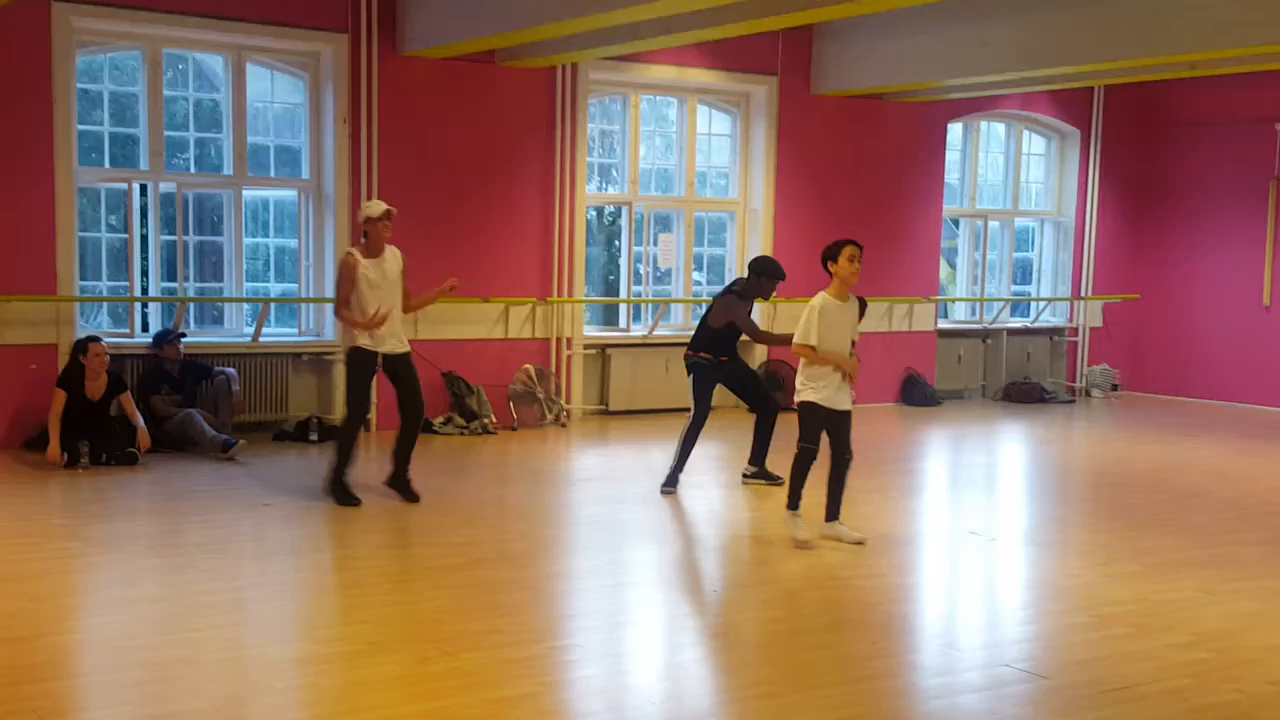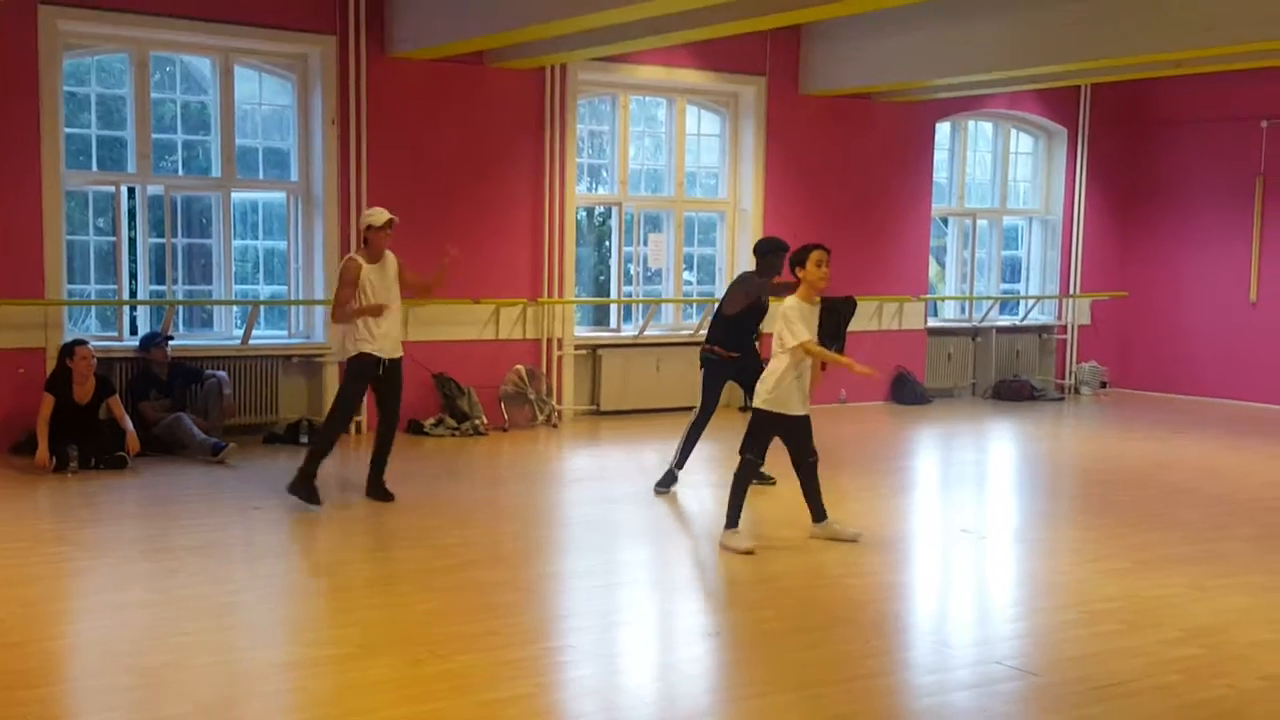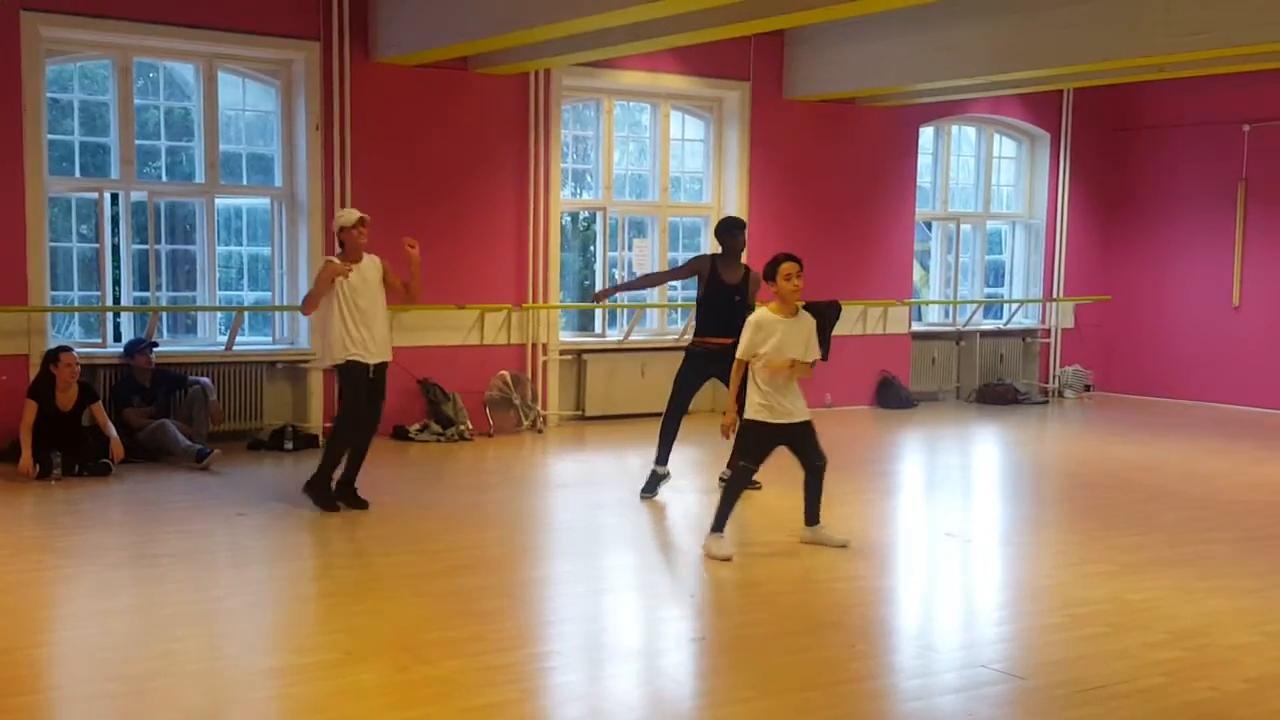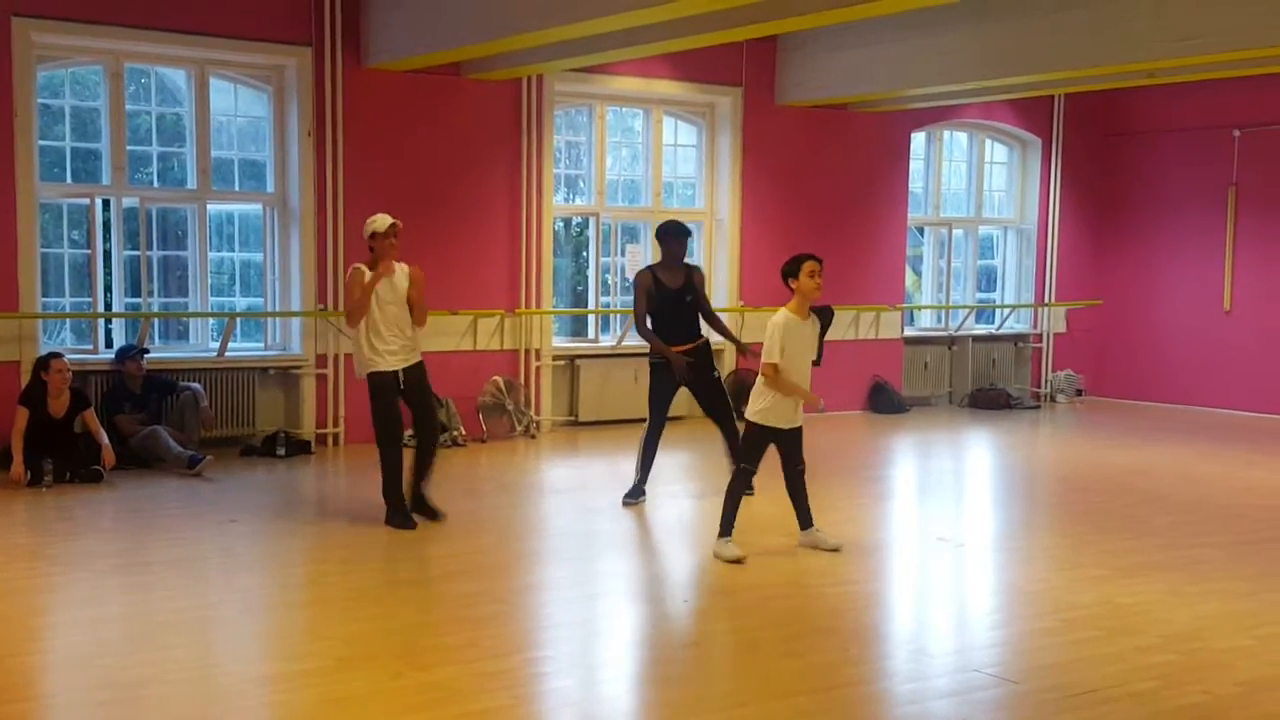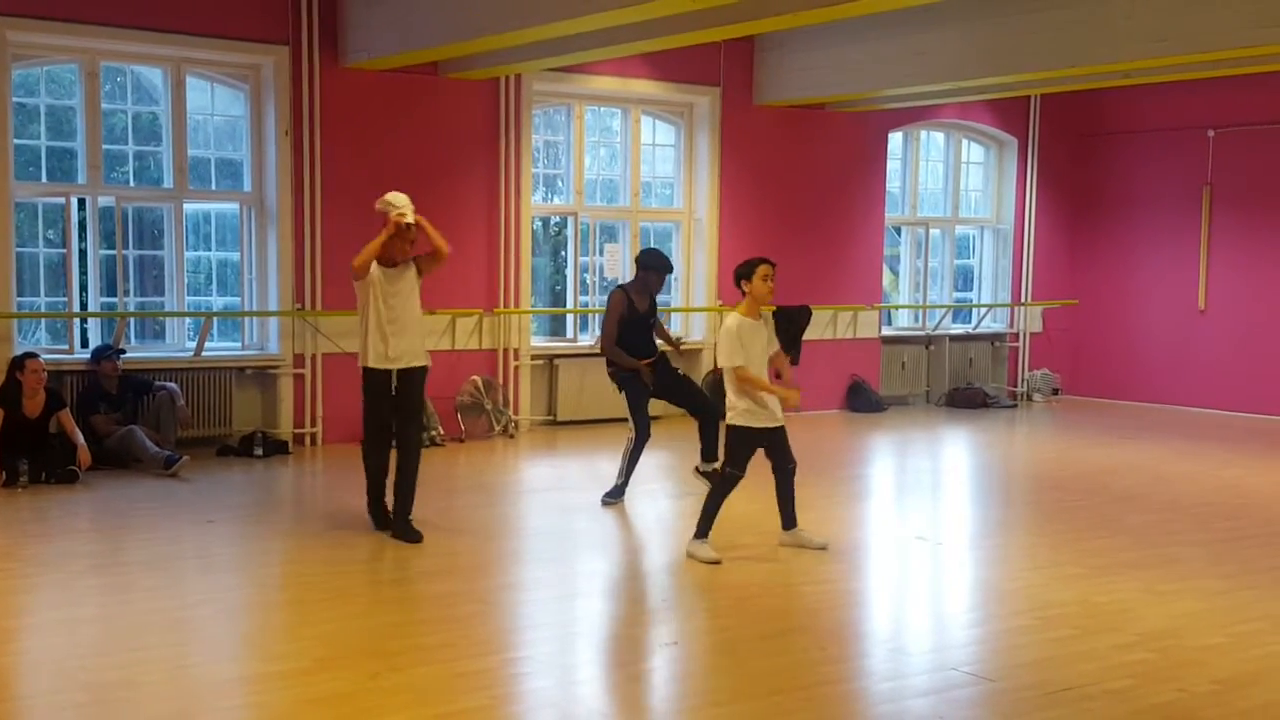
dt=0.7s
person 1, frame 1
left shoulder: (397, 257)
right shoulder: (352, 261)
right elbow: (340, 308)
left wrist: (441, 292)
right wrist: (363, 325)
left hip: (396, 345)
right hip: (362, 346)
left knee: (414, 409)
right knee: (358, 413)
left ankle: (400, 474)
right ankle: (338, 479)
person 1, frame 2
left shoulder: (393, 261)
right shoulder: (353, 266)
left elbow: (421, 290)
right elbow: (337, 315)
left wrist: (445, 268)
right wrist: (363, 311)
left hip: (391, 351)
right hip: (362, 350)
left knee: (389, 418)
right knee: (342, 413)
left ankle: (376, 480)
right ankle: (306, 476)
person 1, frame 3
left shoulder: (376, 264)
right shoulder: (332, 267)
left elbow: (411, 296)
right elbow: (307, 309)
left wrist: (415, 263)
right wrist: (329, 278)
left hip: (379, 354)
right hip: (349, 355)
left knee: (369, 422)
right knee: (351, 419)
left ankle: (345, 485)
right ankle: (319, 482)
person 1, frame 4
left shoulder: (406, 273)
right shoulder: (358, 274)
left elbow: (419, 322)
right elbow: (352, 320)
left wrist: (419, 300)
right wrist: (375, 279)
left hip: (410, 360)
right hip: (379, 364)
left knee: (429, 428)
right knee: (390, 435)
left ankle: (417, 494)
right ankle: (395, 507)
person 1, frame 5
left shoulder: (415, 268)
right shoulder: (369, 271)
left elbow: (444, 252)
right elbow: (356, 264)
left wrist: (417, 221)
right wrist: (388, 230)
left hip: (412, 364)
right hip: (376, 365)
left knee: (410, 441)
right knee: (376, 440)
left ankle: (401, 517)
right ankle: (377, 500)
person 2, frame 1
left shoulder: (855, 304)
right shoulder: (819, 305)
right elbow: (801, 349)
left wrist: (852, 364)
right wrist: (838, 363)
left hip: (841, 396)
right hip: (813, 392)
left knee: (842, 457)
right knee: (808, 450)
left ankle: (832, 522)
right ankle: (793, 513)
person 2, frame 2
left shoulder: (815, 306)
right shoulder: (791, 307)
right elbow: (808, 348)
left wrist: (814, 376)
right wrist: (848, 363)
left hip: (797, 401)
right hip: (773, 399)
left knee: (807, 460)
right knee: (751, 461)
left ankle: (820, 522)
right ankle: (730, 529)
person 2, frame 3
left shoulder: (807, 322)
right shoulder: (758, 320)
left elbow: (808, 366)
right elbow: (740, 365)
left wrist: (791, 366)
right wrist: (731, 410)
left hip: (795, 411)
right hip: (760, 412)
left knee: (816, 463)
right knee: (743, 471)
left ankle: (812, 527)
right ankle: (716, 534)
person 2, frame 4
left shoulder: (814, 322)
right shoulder: (780, 322)
right elbow: (768, 371)
right wrist: (802, 394)
left hip: (792, 415)
right hip: (765, 413)
left knee: (796, 471)
right knee: (744, 473)
left ankle: (807, 531)
right ankle: (724, 539)
person 2, frame 5
left shoulder: (762, 321)
right shoulder: (733, 326)
right elbow: (740, 375)
left wrist: (787, 376)
right wrist: (782, 393)
left hip: (770, 413)
right hip: (745, 417)
left knee: (786, 467)
right knee: (729, 477)
left ankle: (790, 530)
right ankle: (698, 540)
person 3, frame 1
left shoulder: (744, 288)
right shoulder: (732, 303)
left elbow: (717, 300)
right elbow: (759, 337)
left hip: (728, 358)
right hip: (703, 361)
left knee: (769, 407)
right knee: (700, 413)
left ankle: (754, 468)
right ankle: (675, 472)
person 3, frame 2
left shoulder: (761, 285)
right shoulder: (748, 282)
right elbow: (775, 289)
left wrist: (751, 329)
left hip: (745, 356)
right hip: (717, 356)
right knee: (705, 410)
right ankle: (673, 470)
person 3, frame 3
left shoulder: (751, 278)
right shoulder: (704, 264)
right elbow: (662, 277)
right wrist: (617, 288)
left hip: (733, 351)
right hip: (701, 350)
right knee: (675, 409)
left ankle: (731, 471)
right ankle: (659, 470)
person 3, frame 4
left shoulder: (694, 274)
right shoulder: (645, 278)
left elbow: (707, 313)
right elbow: (641, 325)
left wrist: (735, 341)
right wrist: (669, 355)
left hip: (698, 354)
right hip: (665, 358)
left knee: (724, 414)
right knee: (656, 422)
right ankle: (639, 485)
person 3, frame 5
left shoulder: (650, 295)
right shoulder: (619, 298)
right elbow: (607, 346)
left wrist: (670, 341)
right wrist: (639, 367)
left hip: (658, 365)
right hip: (628, 372)
left knee: (707, 410)
right knee: (641, 431)
left ankle: (708, 467)
right ankle: (620, 486)
